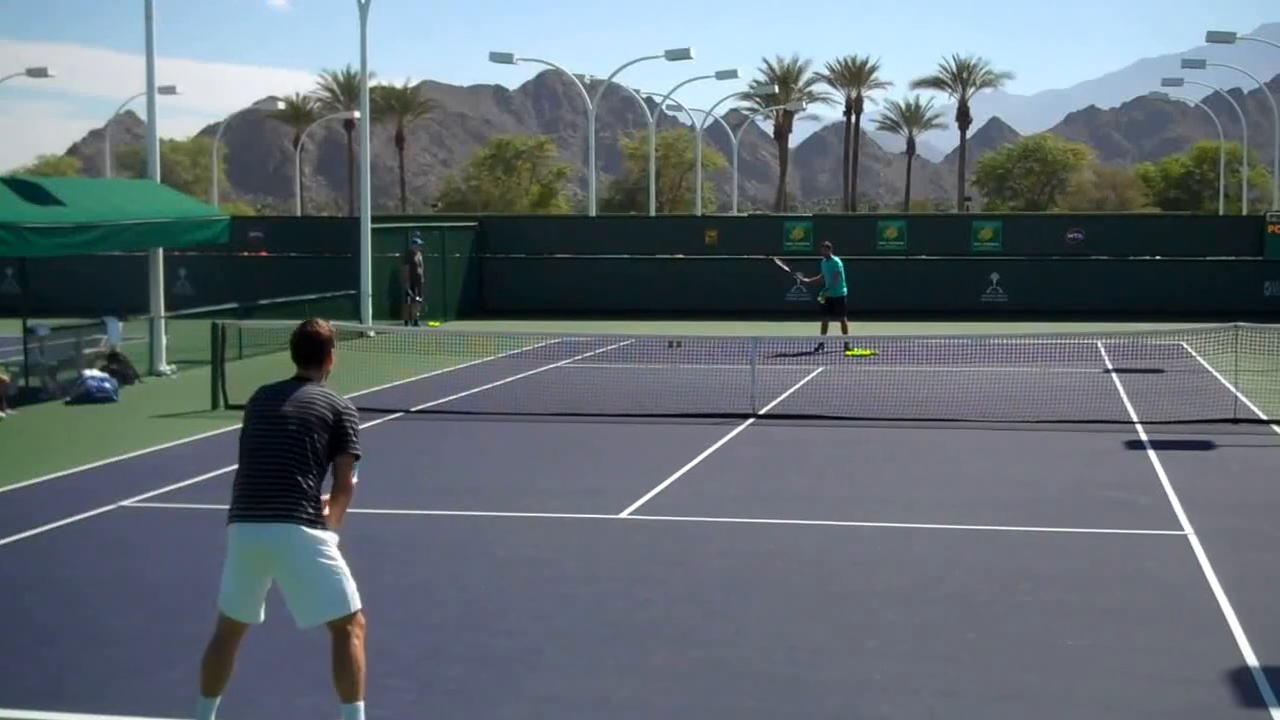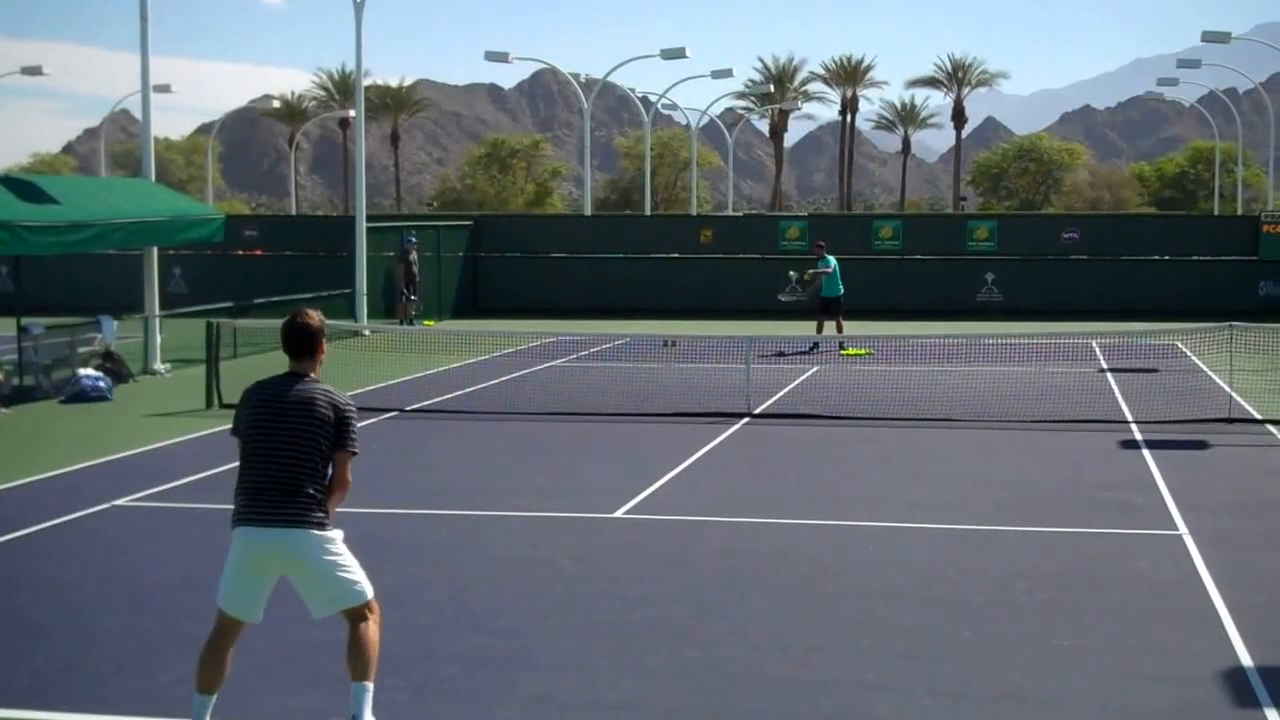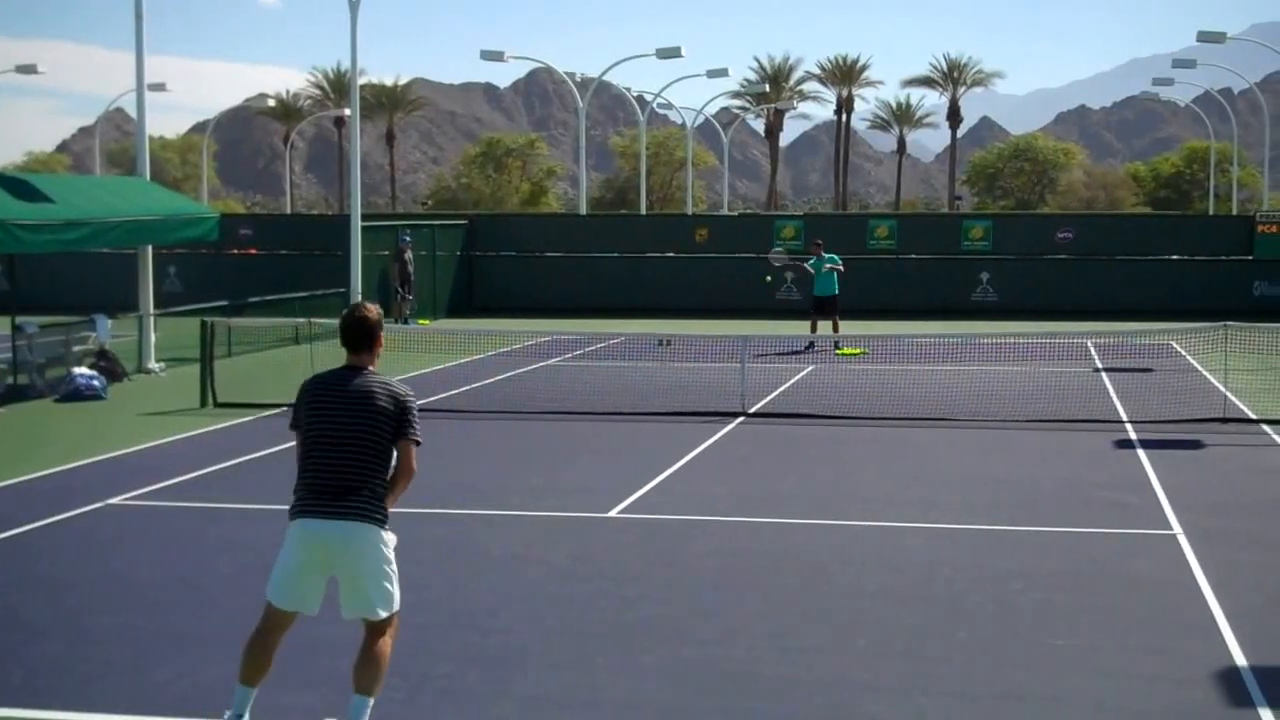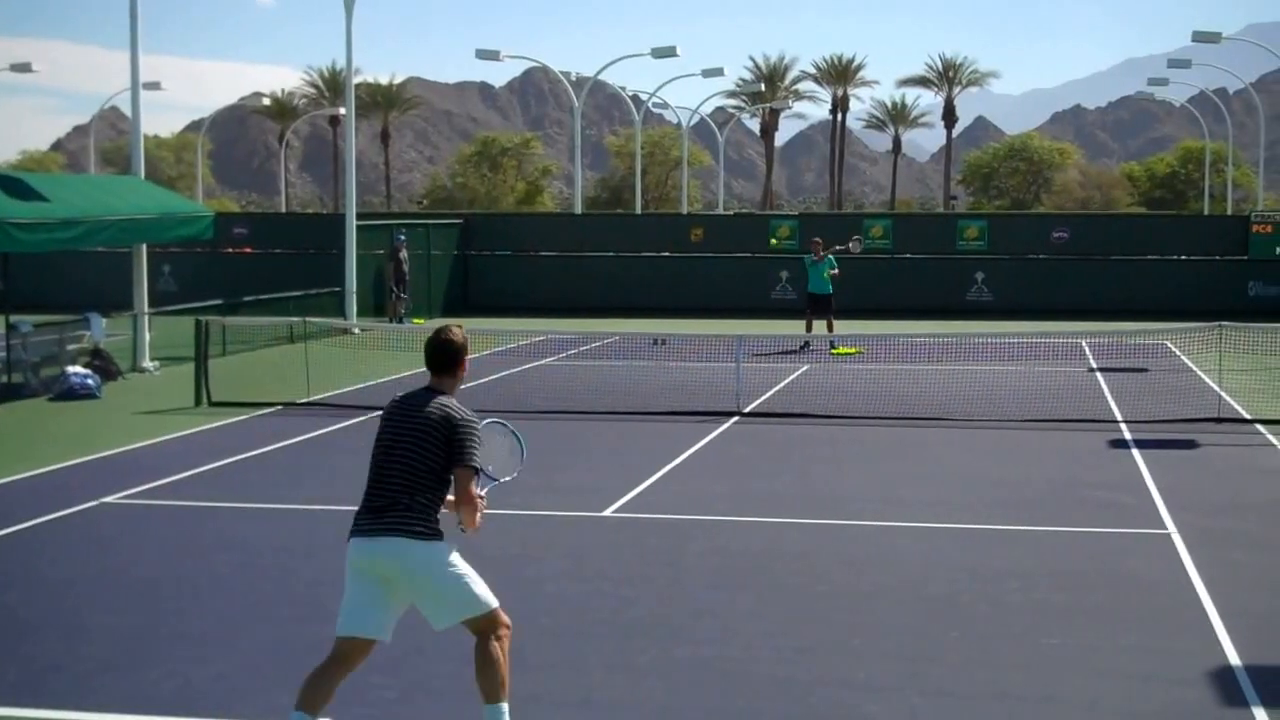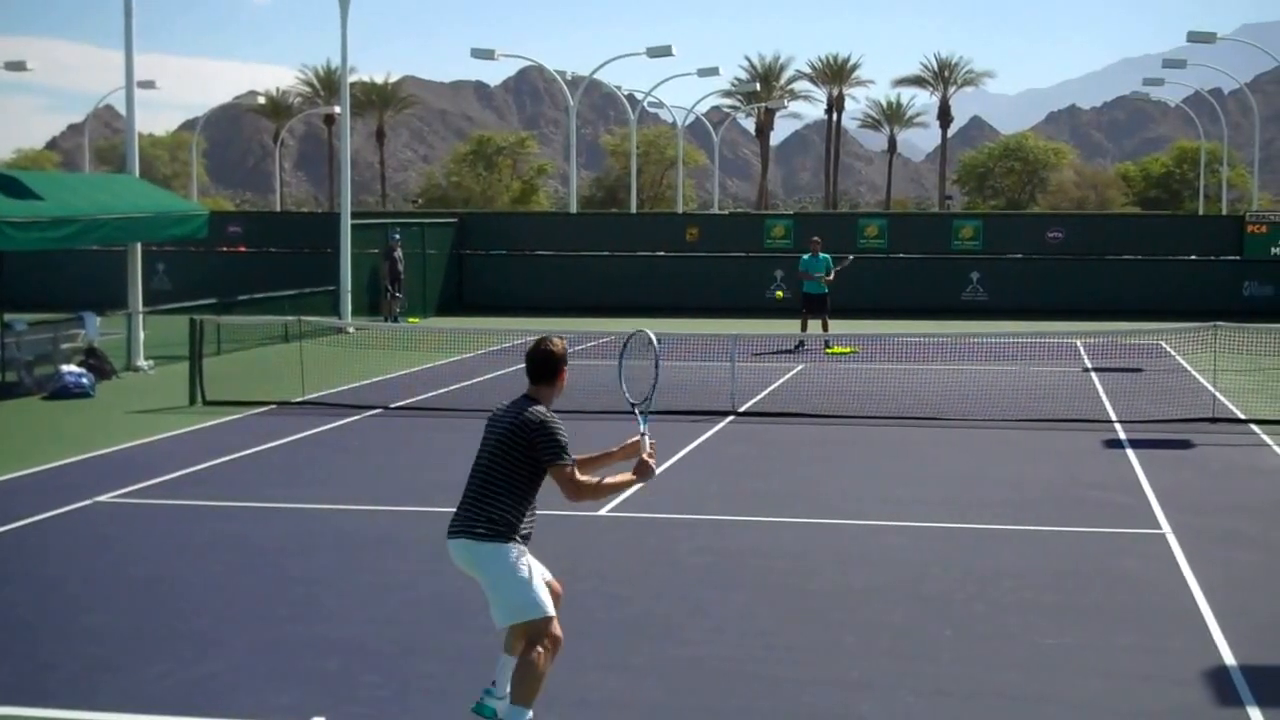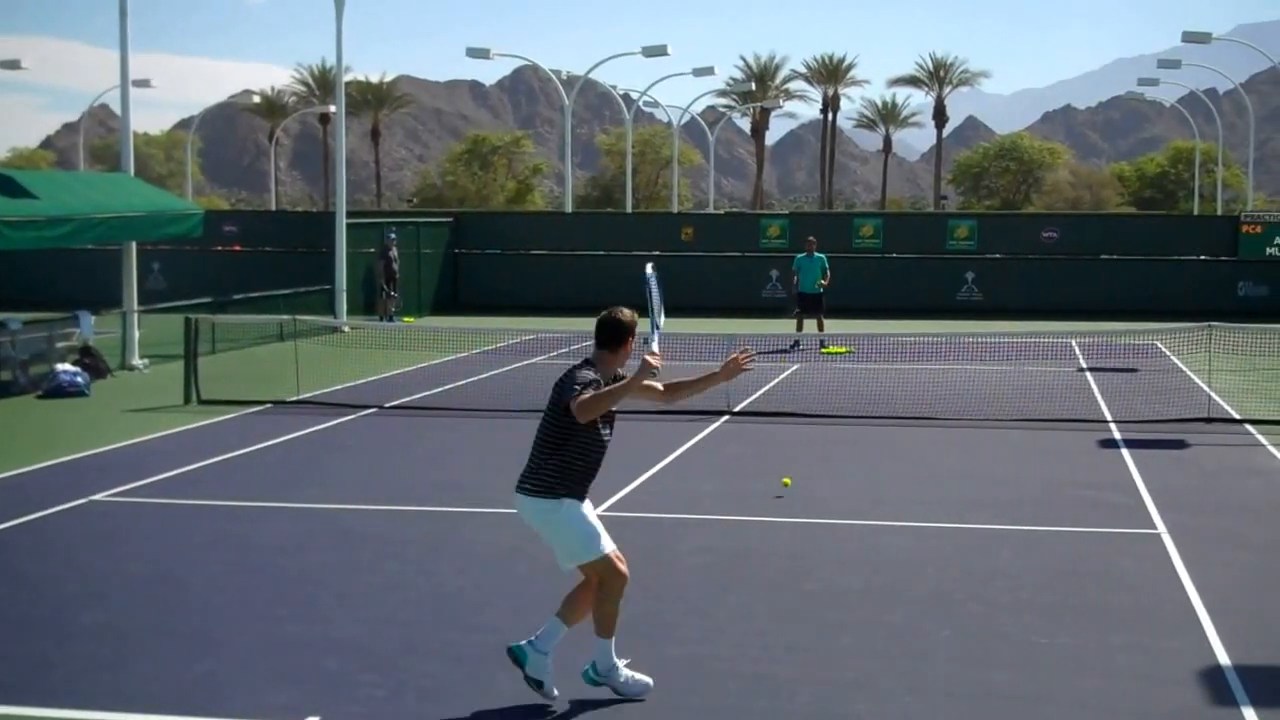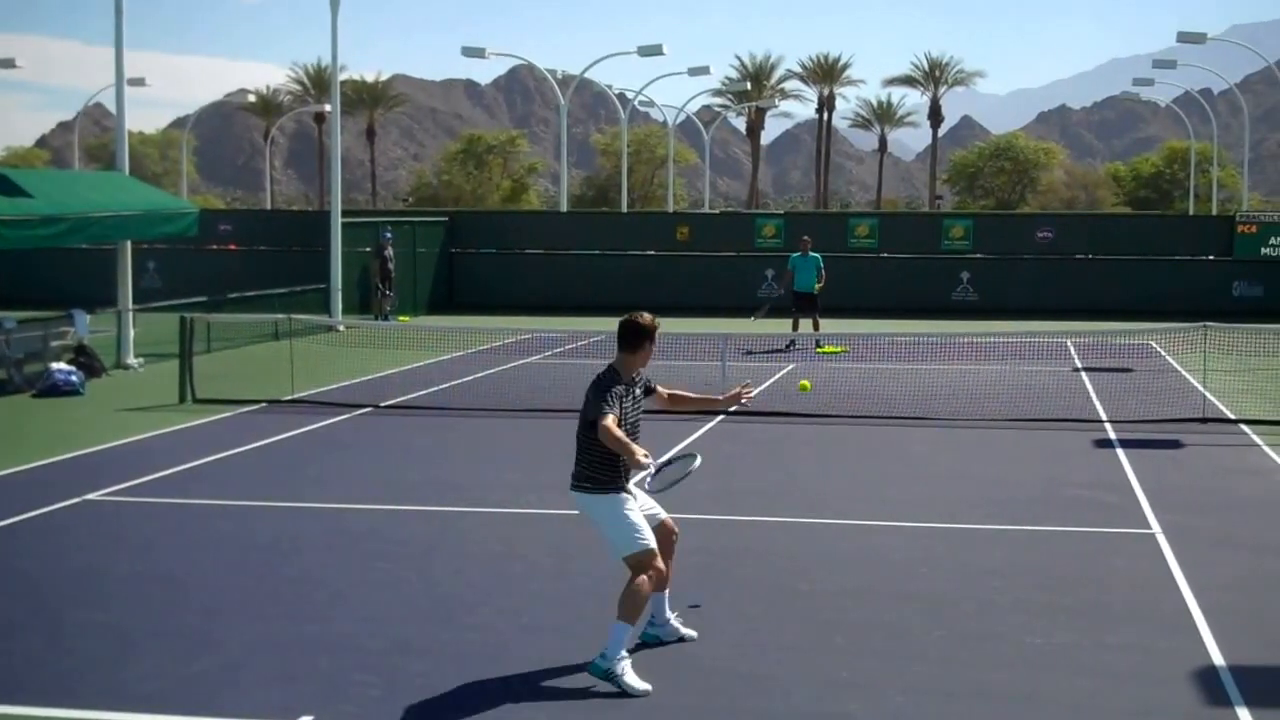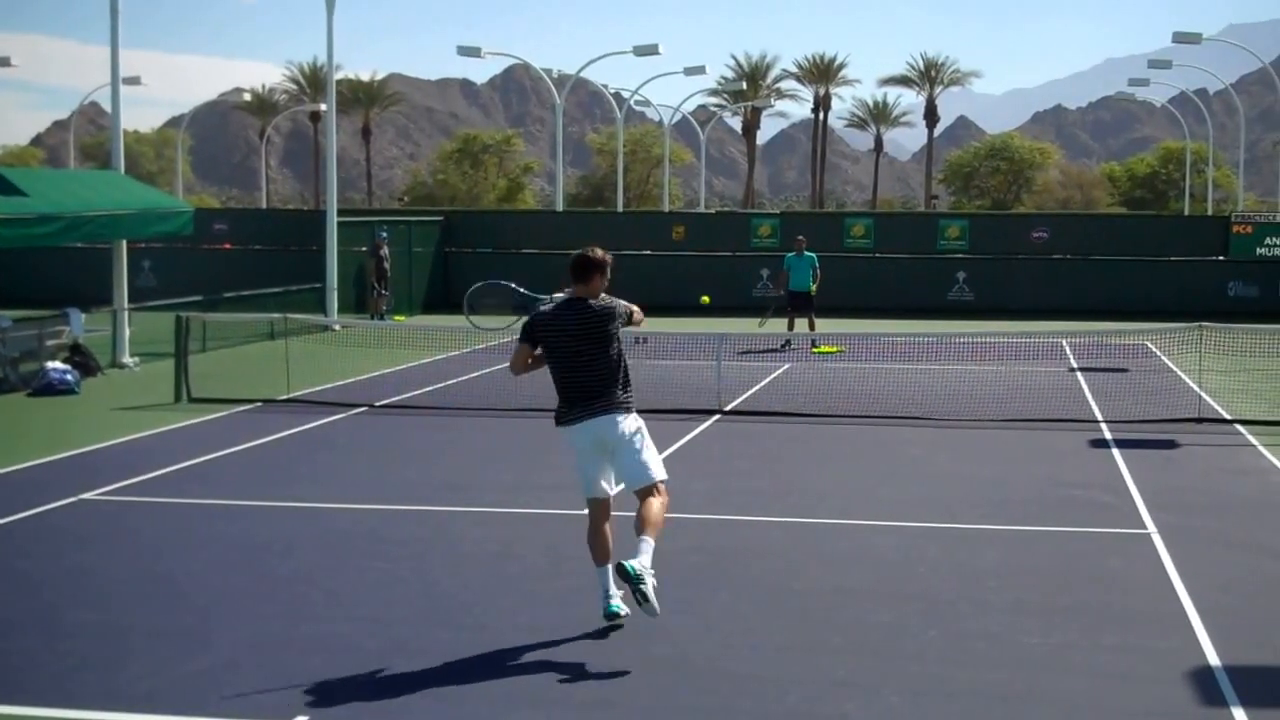
dt=0.3s
person 1, frame 1
left shoulder: (260, 398)
right shoulder: (339, 408)
right elbow: (345, 485)
right wrist: (332, 517)
left hip: (244, 526)
right hip: (299, 530)
left knee: (229, 628)
right knee: (350, 628)
person 1, frame 2
left shoulder: (252, 395)
right shoulder: (338, 404)
right elbow: (342, 480)
left hip: (249, 529)
right hip: (306, 531)
left knee: (226, 626)
right knee: (365, 614)
person 1, frame 3
left shoulder: (311, 388)
right shoulder: (399, 397)
left elbow: (305, 454)
right elbow: (406, 470)
left hip: (306, 523)
right hip: (360, 530)
left knee: (274, 620)
right knee: (382, 627)
person 1, frame 4
left shoulder: (395, 408)
right shoulder: (461, 419)
right elbow: (464, 496)
right wrist: (471, 519)
left hip: (365, 543)
right hip: (416, 545)
left knee: (345, 656)
right knee: (495, 630)
person 1, frame 5
left shoulder: (510, 412)
right shoulder: (540, 423)
left elbow: (564, 468)
right elbow: (575, 490)
left wrist: (619, 454)
right wrist: (634, 477)
left hip: (471, 538)
right hip: (489, 543)
left knee: (549, 595)
right knee: (547, 638)
person 1, frame 6
left shoulder: (608, 378)
right shoulder: (581, 379)
left elbow: (667, 393)
right elbow: (584, 413)
left wrist: (720, 376)
right wrist: (634, 380)
left hip: (560, 497)
right hip: (548, 499)
left knee: (601, 577)
right knee: (613, 573)
left ankle: (536, 653)
right ankle: (605, 667)
person 1, frame 7
left shoulder: (632, 381)
right shoulder: (610, 388)
left elbow: (667, 397)
right elbow: (604, 430)
left wrist: (721, 401)
right wrist: (633, 452)
left hip: (611, 489)
right hip: (601, 494)
left knee: (667, 535)
right knee: (647, 567)
left ankle: (660, 622)
right ankle: (612, 659)
person 1, frame 8
left shoulder: (540, 319)
right shoulder: (607, 310)
left elbow: (516, 367)
right elbow: (636, 315)
left hip: (574, 426)
right hip: (617, 418)
left knee: (599, 510)
right knee: (654, 494)
left ankle: (611, 598)
right ankle: (639, 566)
